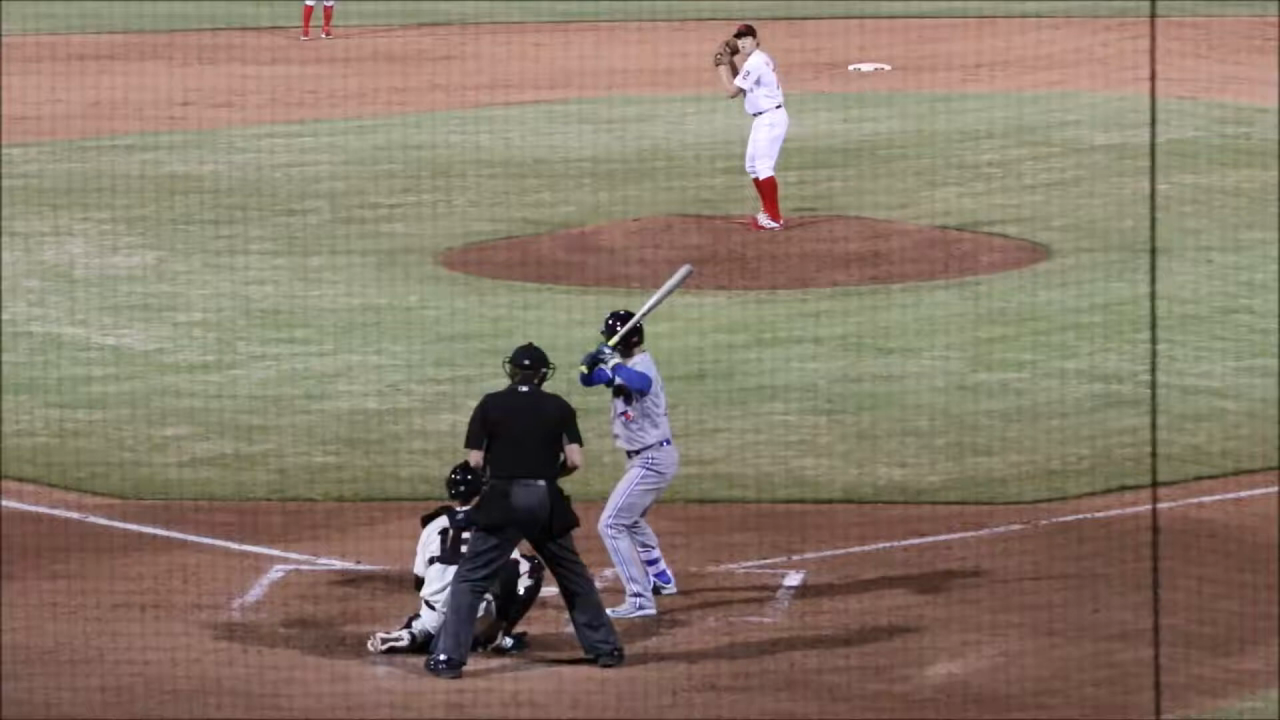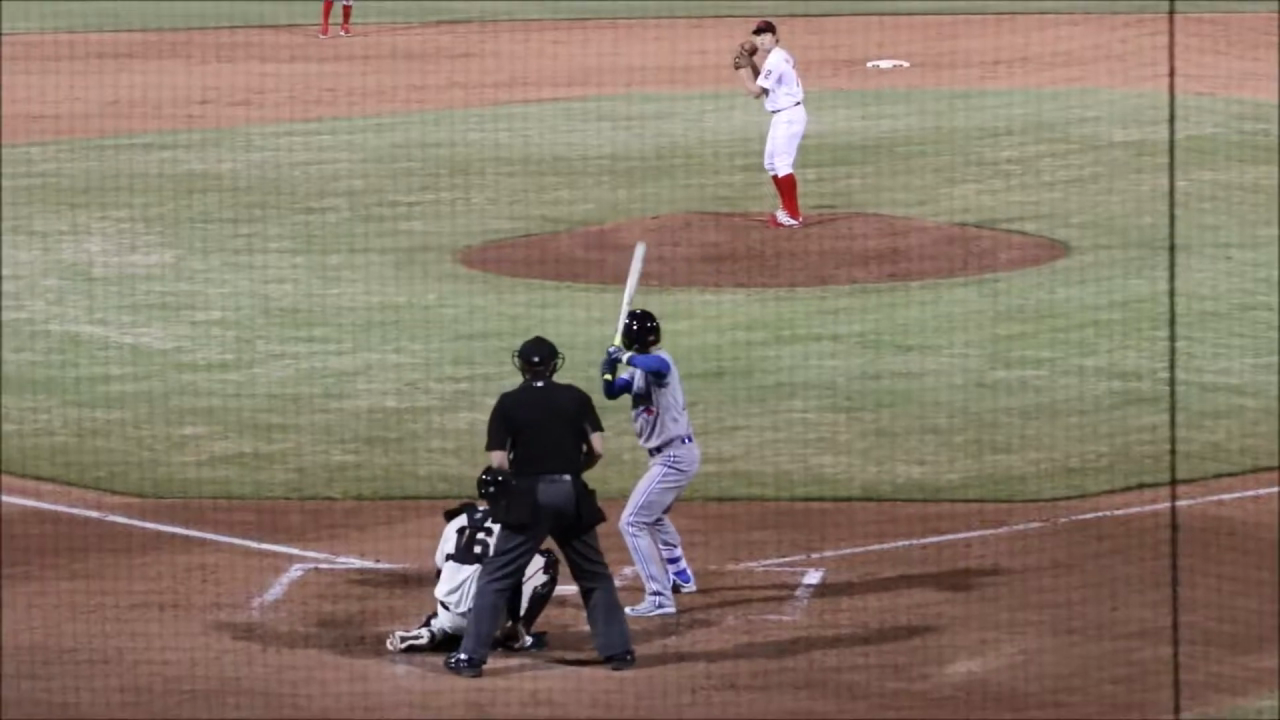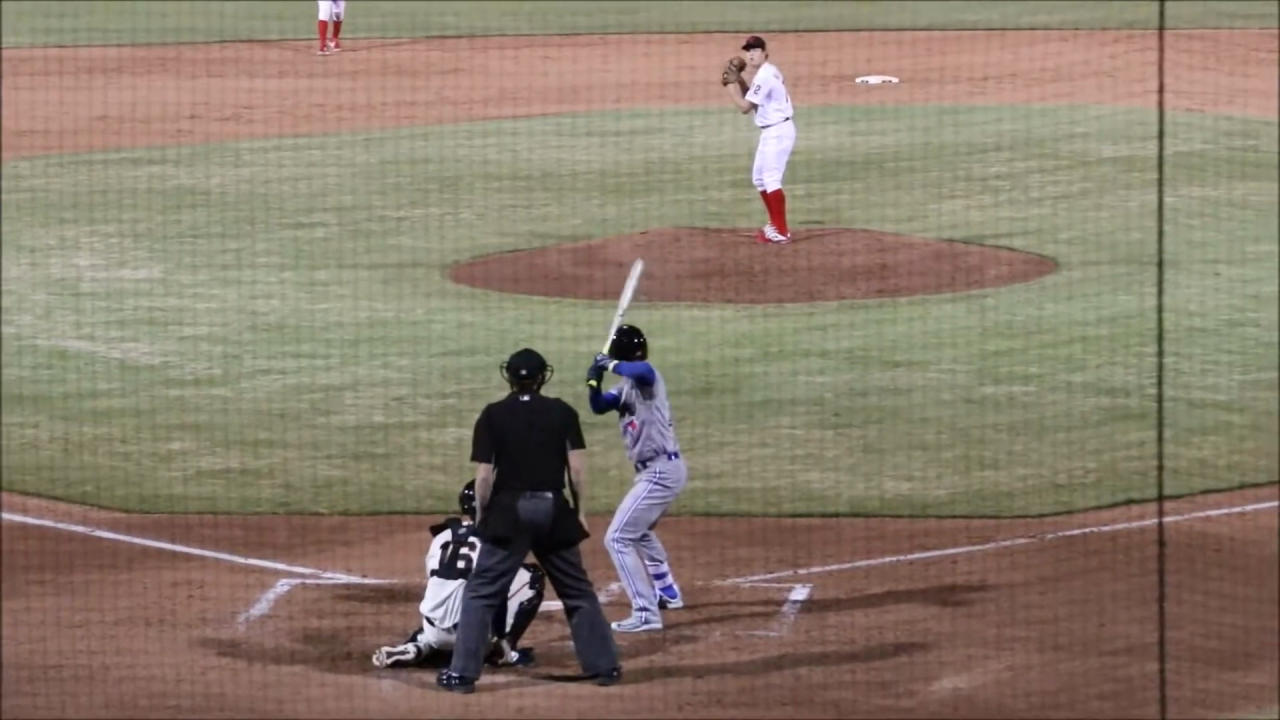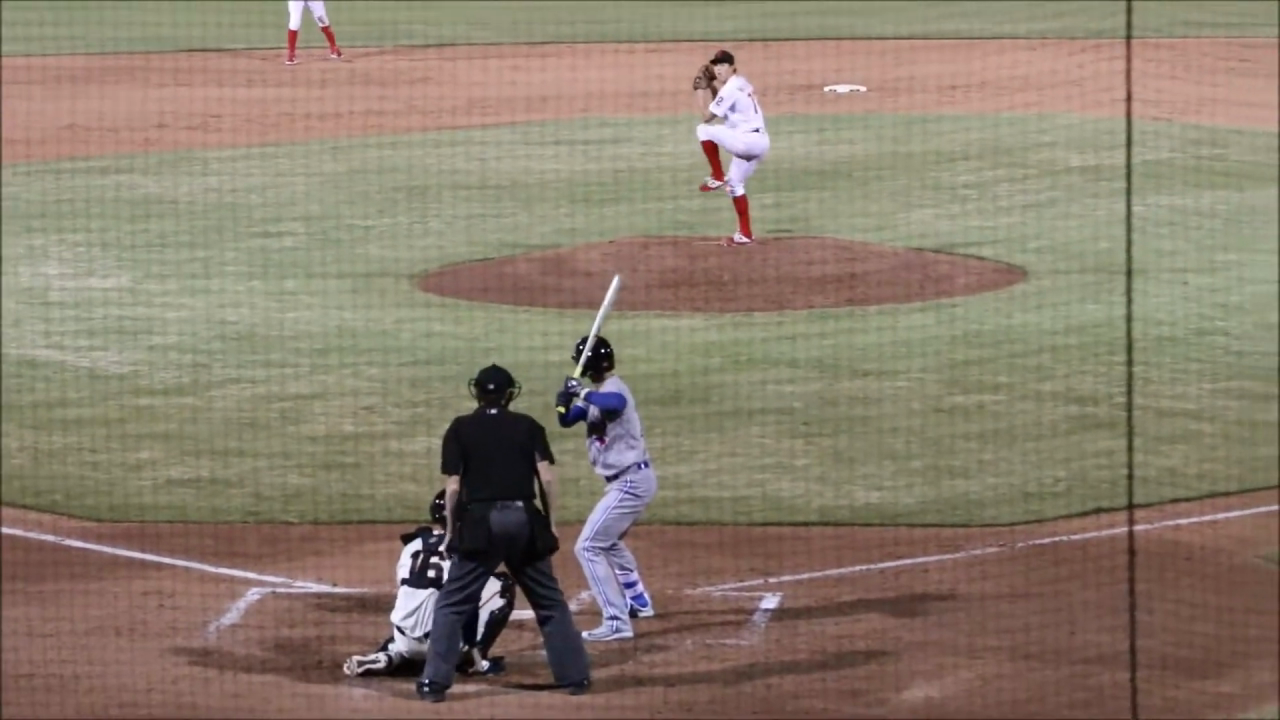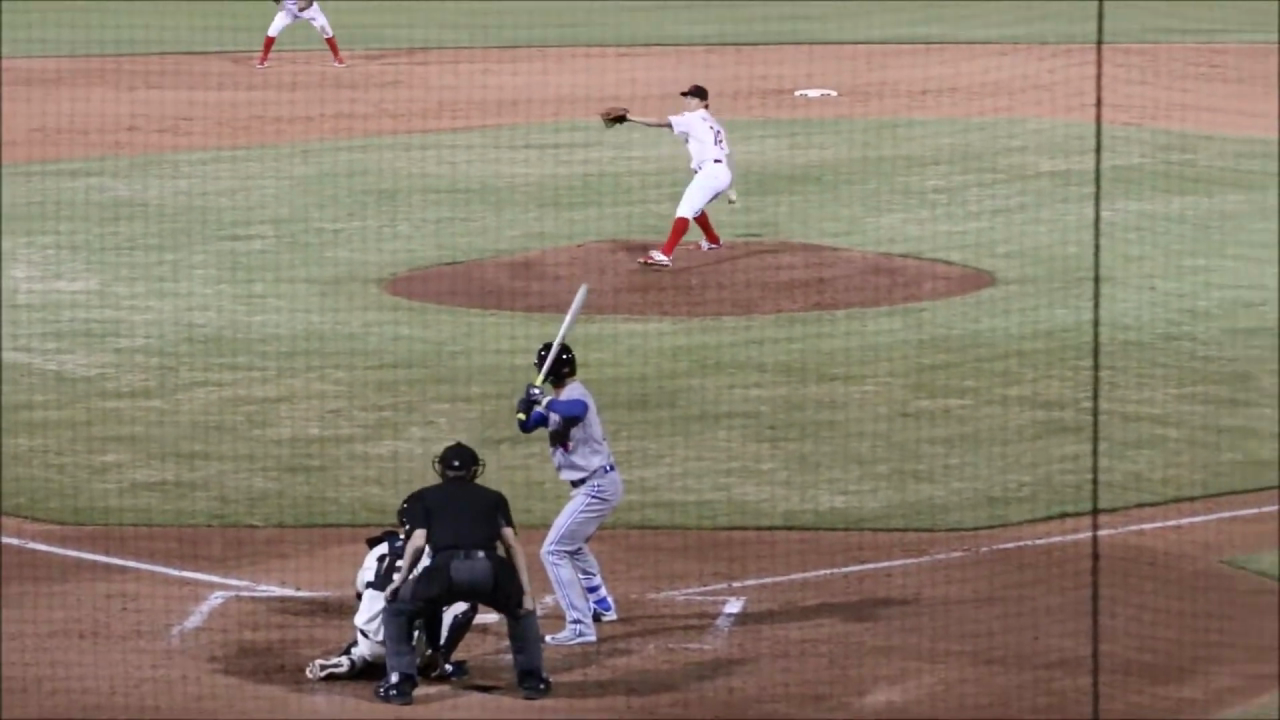
dt=0.5s
person 1, frame 1
left shoulder: (490, 404)
right shoulder: (559, 407)
left elbow: (475, 461)
right elbow: (574, 461)
left hip: (502, 500)
right hip: (546, 500)
left knee: (470, 579)
right knee: (575, 577)
left ankle: (448, 657)
right ankle: (606, 648)
person 1, frame 2
left shoulder: (508, 403)
right shoulder: (576, 397)
left elbow: (497, 462)
right elbow: (597, 449)
left hip: (528, 497)
right hip: (572, 495)
left knee: (496, 577)
right knee: (595, 576)
left ankle: (471, 656)
right ankle: (617, 650)
person 1, frame 3
left shoulder: (493, 414)
right shoulder: (562, 411)
left elbow: (484, 474)
right elbow: (576, 467)
left wrist: (481, 516)
right wrist: (578, 511)
left hip: (510, 510)
right hip: (553, 509)
left knee: (481, 593)
right knee: (578, 591)
left ankle: (462, 672)
right ankle: (604, 666)
person 1, frame 4
left shoulder: (460, 428)
right shoulder: (528, 426)
left elbow: (453, 486)
right elbow: (546, 479)
left wrist: (451, 531)
right wrist: (549, 522)
left hip: (481, 522)
right hip: (524, 520)
left knee: (453, 603)
right knee: (550, 602)
left ankle: (435, 680)
right ankle: (575, 677)
person 1, frame 5
left shoulder: (425, 496)
right shoulder: (493, 497)
left elbow: (418, 542)
right elbow: (512, 544)
left wrist: (399, 581)
right wrist: (526, 592)
left hip: (446, 570)
right hip: (488, 569)
left knee: (396, 609)
right knee: (521, 608)
left ankle: (399, 682)
right ankle: (532, 678)
person 2, frame 1
left shoulder: (642, 365)
right shoulder: (623, 366)
left elbow: (641, 385)
right elbow: (588, 380)
left wrist: (613, 361)
right wrist: (591, 361)
left hip: (652, 458)
right hip: (651, 457)
left knee: (611, 524)
right knee: (630, 519)
left ankle: (640, 599)
right ankle: (661, 578)
person 2, frame 2
left shoulder: (658, 362)
right shoulder: (639, 369)
left elbow: (658, 365)
right elbow: (612, 393)
left wrist: (624, 356)
right wrist: (609, 371)
left hip: (674, 455)
right hip: (674, 454)
left knee: (632, 522)
right knee: (653, 516)
left ankle: (660, 598)
right ankle: (680, 577)
person 2, frame 3
left shoulder: (645, 376)
right shoulder: (628, 383)
left elbow: (643, 369)
right elbow: (599, 407)
left wrist: (610, 366)
right wrist: (594, 380)
left hip: (660, 471)
right hip: (660, 469)
left knee: (617, 538)
right knee: (639, 531)
left ankle: (646, 613)
right ankle: (667, 592)
person 2, frame 4
left shoulder: (614, 389)
right shoulder: (596, 392)
left elbow: (615, 404)
right elbow: (567, 421)
left wrist: (582, 391)
right wrist: (564, 402)
left hip: (630, 481)
right hip: (631, 480)
left knee: (588, 547)
right knee: (608, 541)
left ankle: (617, 622)
right ankle: (638, 601)
person 2, frame 5
left shoulder: (574, 394)
right shoulder: (558, 398)
left elbow: (576, 412)
right elbow: (527, 426)
left wrist: (543, 401)
right wrist: (525, 407)
left hip: (597, 486)
right hip: (594, 485)
left knee: (553, 551)
right knee: (572, 545)
left ankle: (580, 626)
right ankle: (602, 604)
person 3, frame 1
left shoulder: (754, 62)
right shoulder: (758, 59)
left elbow: (732, 91)
right elbow: (741, 83)
left wrist: (721, 66)
right wrist: (729, 62)
left hip: (771, 119)
right hip: (763, 119)
left knee: (764, 166)
right knee: (752, 165)
left ankle: (775, 218)
right ankle: (768, 212)
person 3, frame 2
left shoulder: (775, 60)
right shoulder: (777, 57)
left elbow: (756, 91)
right elbow: (763, 82)
left wrist: (741, 69)
right wrist: (749, 63)
left hip: (789, 116)
right hip: (783, 116)
left knee: (782, 164)
right knee: (771, 163)
left ankle: (794, 216)
right ankle: (787, 209)
person 3, frame 3
left shoulder: (764, 75)
right shoulder: (766, 73)
left elbow: (745, 107)
right elbow: (752, 98)
left wrist: (729, 85)
right wrist: (737, 79)
left hip: (778, 131)
right hip: (771, 132)
left knee: (771, 180)
right knee: (760, 178)
left ankle: (781, 232)
right ankle: (775, 225)
person 3, frame 4
left shoulder: (730, 89)
right shoulder: (740, 83)
left elbow: (707, 117)
right elbow: (721, 106)
left wrist: (700, 92)
right wrist: (710, 87)
left hip: (748, 139)
right hip: (759, 141)
left knee: (703, 129)
right knee: (735, 184)
left ankle: (717, 177)
right ankle: (745, 234)
person 3, frame 5
left shoulder: (695, 117)
right shoulder: (715, 125)
left elbow: (663, 122)
right elbow: (725, 155)
left wrist: (632, 118)
right wrist: (729, 189)
left hip: (711, 174)
right hip: (723, 174)
left knee: (685, 209)
right knee: (693, 207)
left ankle: (665, 254)
right ankle: (713, 241)
person 4, frame 1
left shoulder: (433, 525)
left elbow: (419, 581)
right elbow: (509, 570)
right wrist: (503, 620)
left hip: (434, 618)
right hip: (474, 616)
right knee: (531, 567)
left ankle: (413, 633)
right ankle: (495, 636)
person 4, frame 2
left shoulder: (456, 522)
right wrist: (516, 623)
left hip: (449, 616)
right knee: (546, 562)
left ankle: (433, 631)
right ankle: (516, 635)
person 4, frame 3
left shoulder: (441, 537)
right wrist: (502, 639)
left hip: (435, 632)
right knee: (532, 577)
left ankle: (419, 646)
right ankle: (503, 650)
person 4, frame 4
left shoulder: (412, 546)
right wrist: (473, 650)
left hip: (405, 641)
right knee: (502, 587)
left ankle: (388, 656)
right ankle: (473, 659)
person 4, frame 5
left shoulder: (378, 548)
right shoulder: (428, 554)
left elbow: (360, 594)
right wrist: (436, 653)
left hip: (368, 644)
left ankle: (348, 661)
right ankle: (438, 664)
